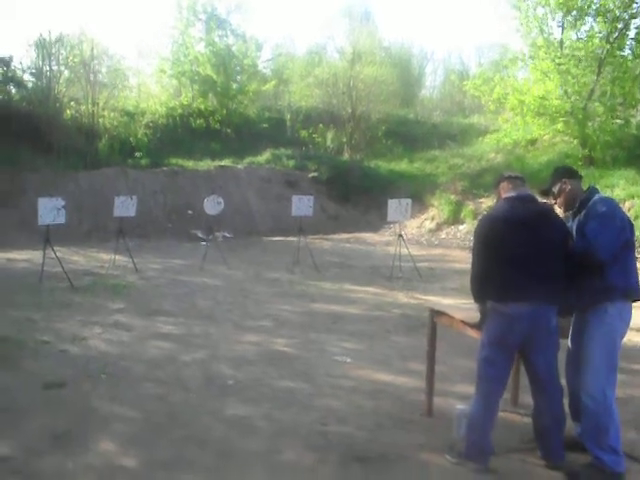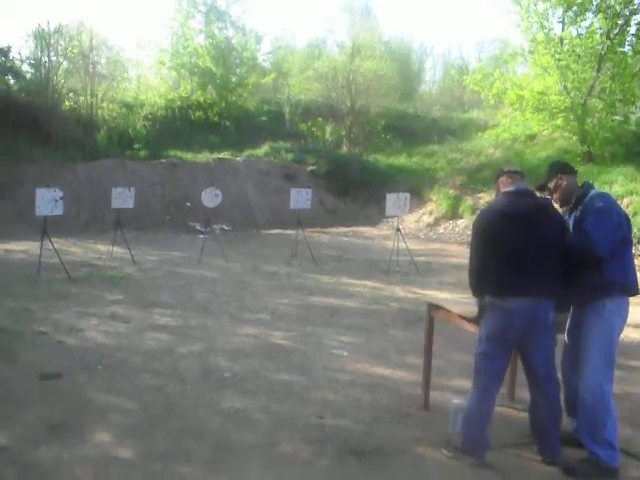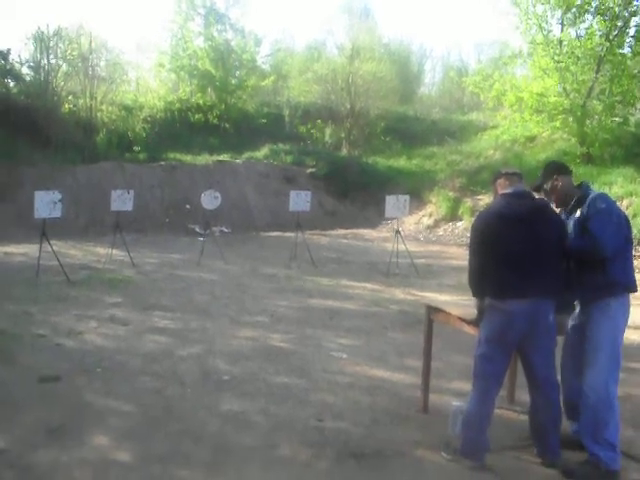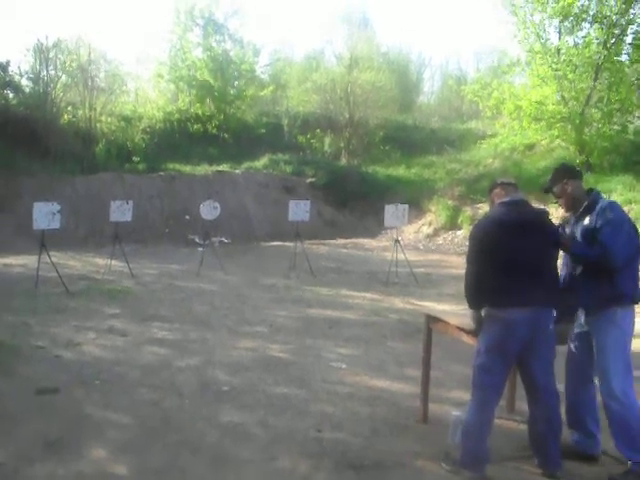
dt=0.3s
person 1, frame 1
left shoulder: (603, 209)
right shoulder: (578, 214)
left elbow: (595, 252)
left hip: (608, 305)
right hip: (588, 304)
left knee: (595, 384)
right knee: (578, 375)
right ankle: (586, 436)
person 1, frame 2
left shoulder: (600, 204)
right shoulder: (575, 209)
left elbow: (595, 247)
left hip: (606, 300)
right hip: (585, 299)
left knee: (593, 379)
right knee: (573, 369)
right ankle: (582, 431)
person 1, frame 3
left shoulder: (599, 204)
right shoulder: (568, 212)
left elbow: (602, 247)
left wrist: (563, 244)
left hip: (607, 300)
right hip: (583, 300)
left knee: (598, 379)
right knee: (572, 369)
right ankle: (584, 432)
person 1, frame 4
left shoulder: (608, 213)
right shoulder: (575, 219)
left elbow: (611, 257)
left wrist: (571, 247)
left hip: (612, 310)
right hip: (585, 309)
left knee: (614, 386)
right knee: (577, 377)
right ankle: (585, 442)
person 2, frame 1
left shoulder: (492, 221)
right shoulder: (554, 221)
left elbow: (480, 268)
right elbow: (565, 265)
left wrist: (482, 301)
right wrist: (553, 300)
left hip: (506, 310)
right hip: (545, 310)
left knee: (490, 382)
right knee: (547, 384)
left ankle: (475, 451)
right ankle: (554, 454)
person 2, frame 2
left shoulder: (490, 215)
right shoulder: (552, 215)
left elbow: (478, 262)
right elbow: (563, 260)
left wrist: (480, 294)
right wrist: (550, 295)
left hip: (505, 304)
right hip: (542, 305)
left knee: (487, 377)
right knee: (544, 378)
left ankle: (472, 445)
right ankle: (550, 448)
person 2, frame 3
left shoulder: (489, 217)
right shoulder: (550, 217)
left elbow: (477, 263)
right elbow: (560, 260)
left wrist: (480, 296)
left hip: (505, 306)
right hip: (543, 306)
left knee: (486, 379)
right knee: (544, 380)
left ankle: (471, 448)
right ankle: (550, 450)
person 2, frame 4
left shoulder: (487, 225)
right shoulder: (546, 225)
left elbow: (475, 272)
right elbow: (550, 268)
left wrist: (476, 306)
left hip: (504, 314)
right hip: (541, 314)
left knee: (486, 389)
right knee: (544, 389)
